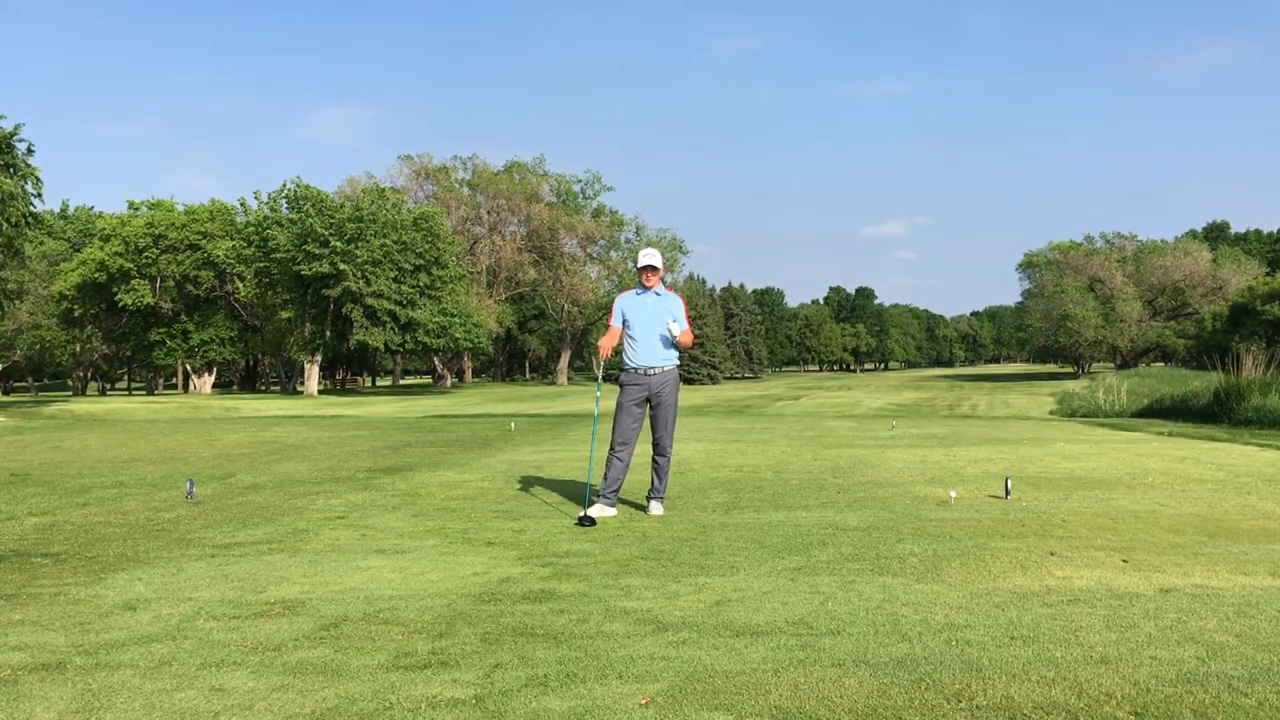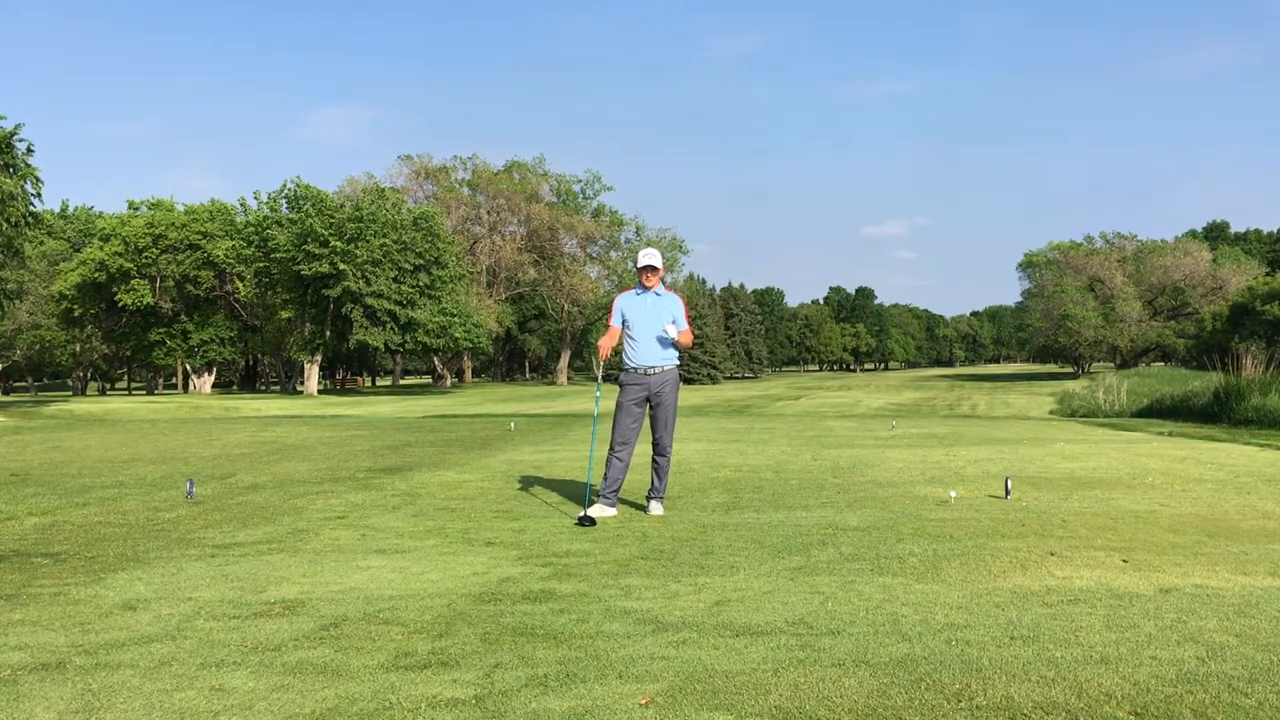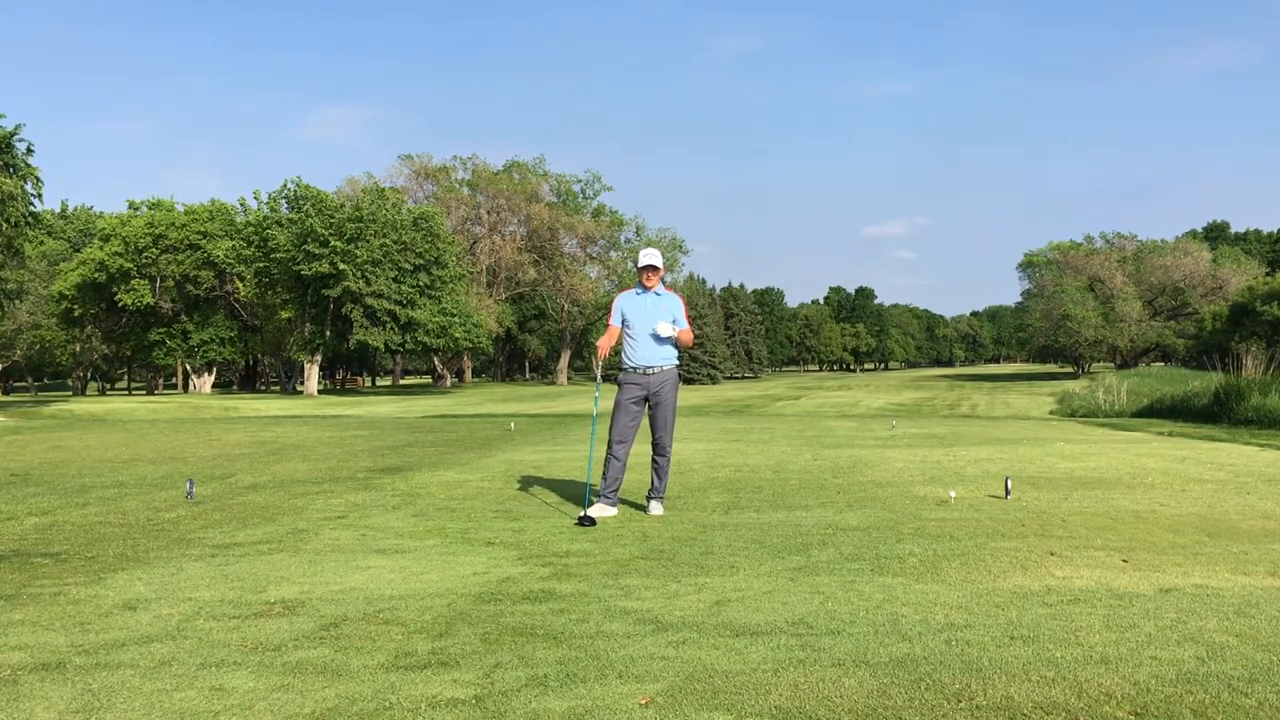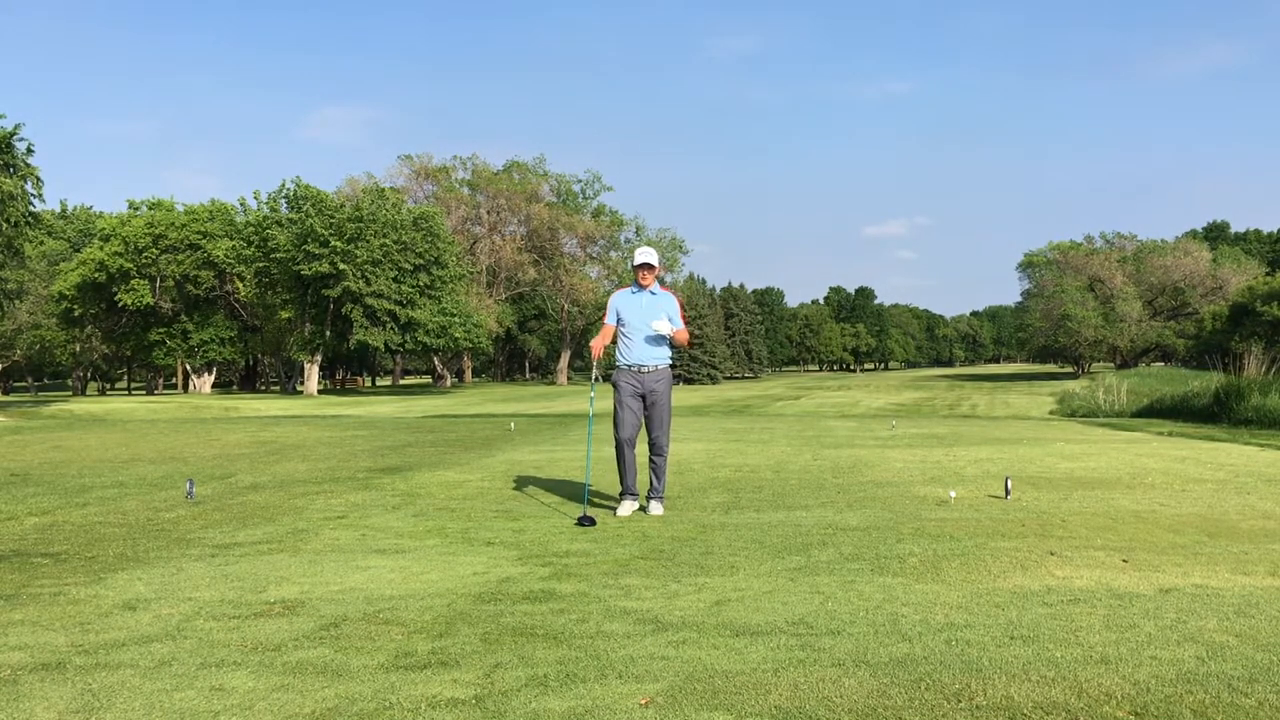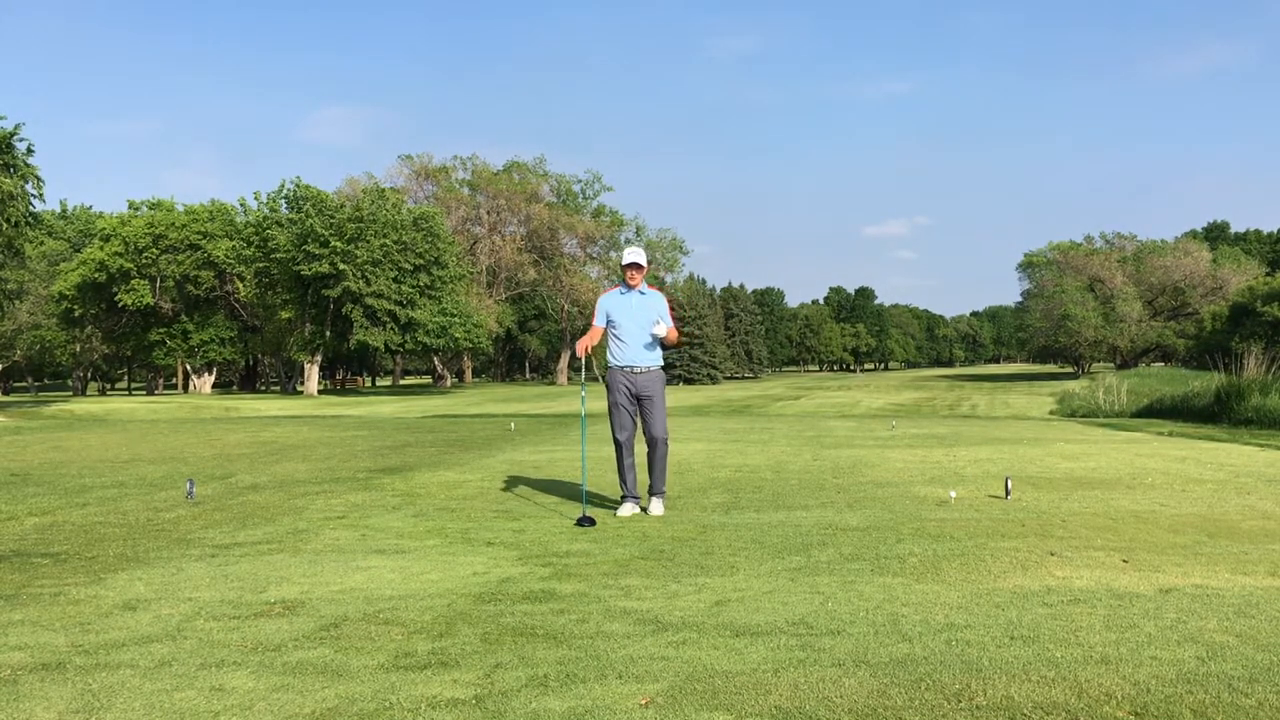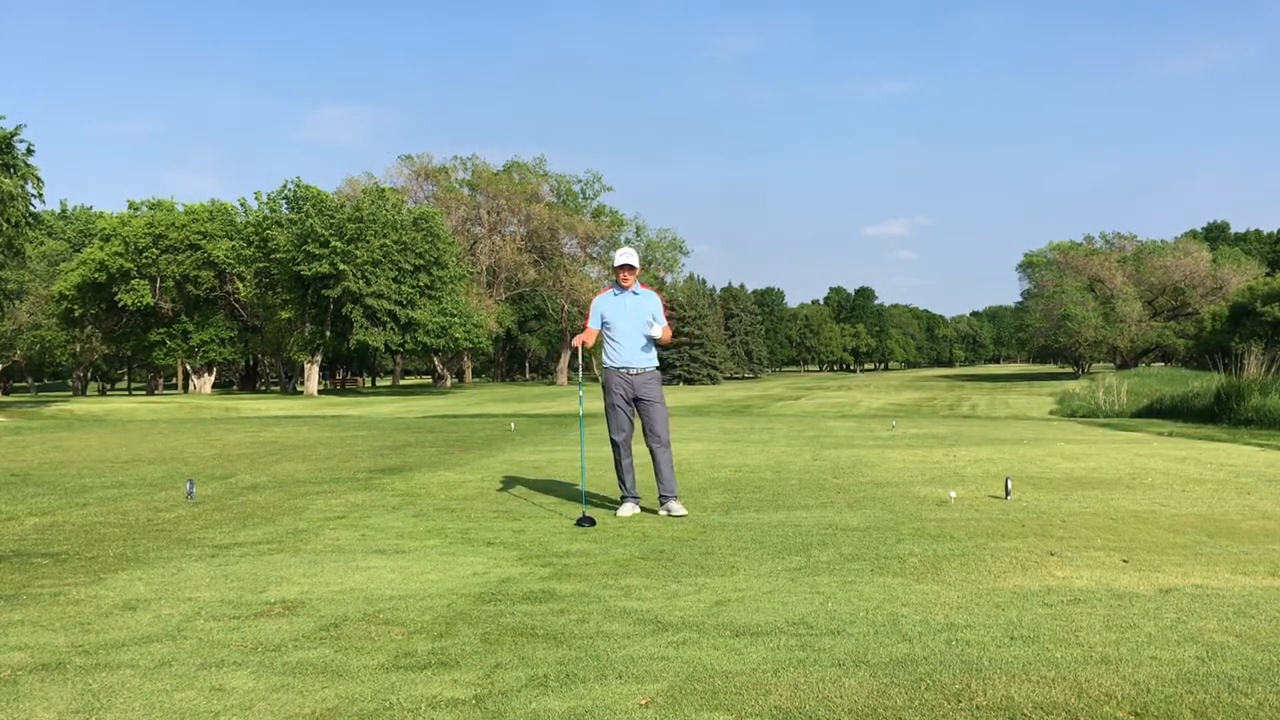
dt=0.3s
person 1, frame 1
left shoulder: (674, 300)
right shoulder: (623, 300)
left elbow: (688, 340)
right elbow: (613, 334)
left wrist: (677, 335)
right wrist: (605, 341)
left hip: (665, 377)
right hip: (633, 378)
left knee: (662, 443)
right knee: (621, 441)
left ankle: (656, 498)
right ankle: (607, 500)
person 1, frame 2
left shoulder: (674, 300)
right shoulder: (623, 300)
left elbow: (688, 340)
right elbow: (613, 334)
left wrist: (675, 336)
right wrist: (605, 341)
left hip: (665, 377)
right hip: (633, 377)
left knee: (662, 442)
right knee: (621, 441)
left ankle: (656, 498)
right ankle: (606, 500)
person 1, frame 3
left shoulder: (674, 300)
right shoulder: (623, 299)
left elbow: (688, 340)
right elbow: (612, 334)
left wrist: (674, 332)
right wrist: (604, 341)
left hip: (664, 376)
right hip: (632, 377)
left knee: (662, 442)
right knee: (619, 439)
left ankle: (656, 498)
right ankle: (606, 500)
person 1, frame 4
left shoulder: (669, 299)
right shoulder: (618, 298)
left elbow: (684, 340)
right elbow: (607, 333)
left wrist: (670, 330)
right wrist: (598, 340)
left hip: (659, 375)
right hip: (627, 375)
left knee: (659, 441)
right knee: (625, 435)
left ankle: (656, 498)
right ankle: (629, 496)
person 1, frame 5
left shoulder: (657, 298)
right shoulder: (607, 299)
left elbow: (673, 337)
right elbow: (595, 333)
left wrist: (664, 333)
right wrist: (585, 340)
left hip: (651, 375)
right hip: (620, 376)
left knee: (658, 435)
right knee: (623, 439)
left ankle: (656, 494)
right ankle: (630, 498)
person 1, frame 6
left shoulder: (652, 298)
right shoulder: (601, 301)
left elbow: (667, 335)
right elbow: (591, 336)
left wrist: (660, 334)
right wrist: (581, 338)
left hip: (648, 376)
right hip: (616, 377)
left knee: (659, 438)
right knee: (620, 440)
left ankle: (669, 499)
right ankle: (629, 499)
